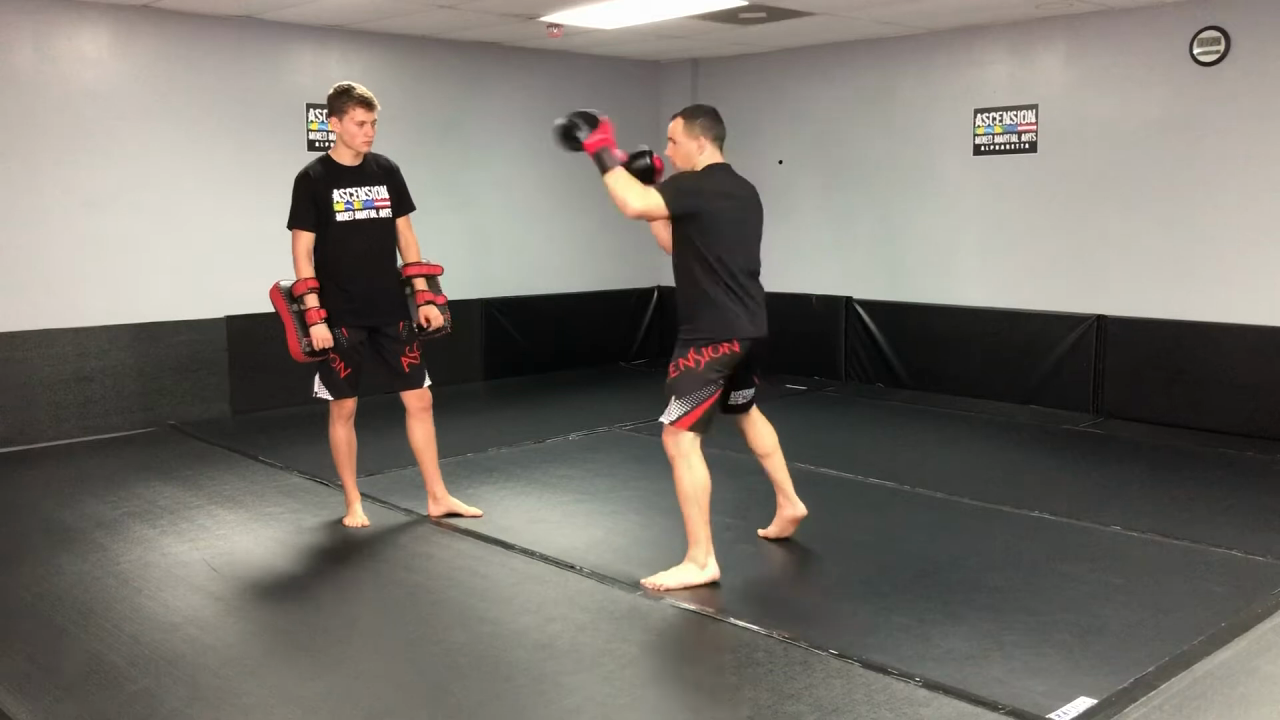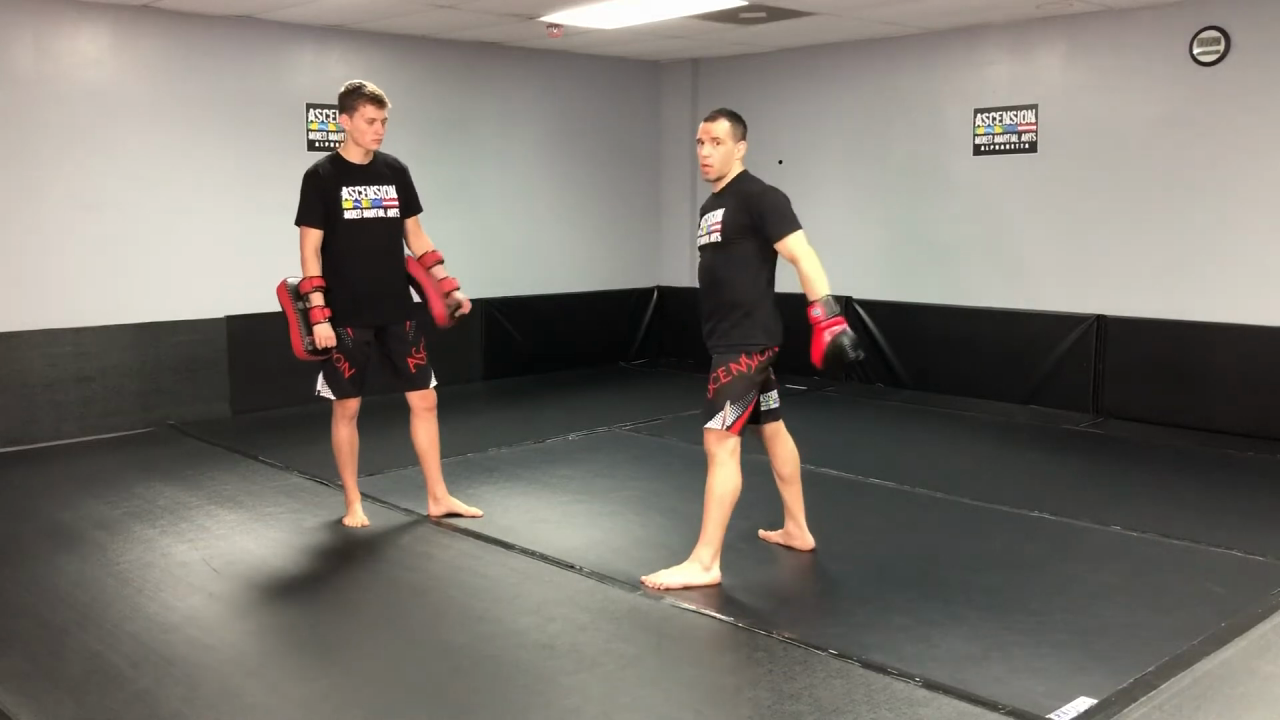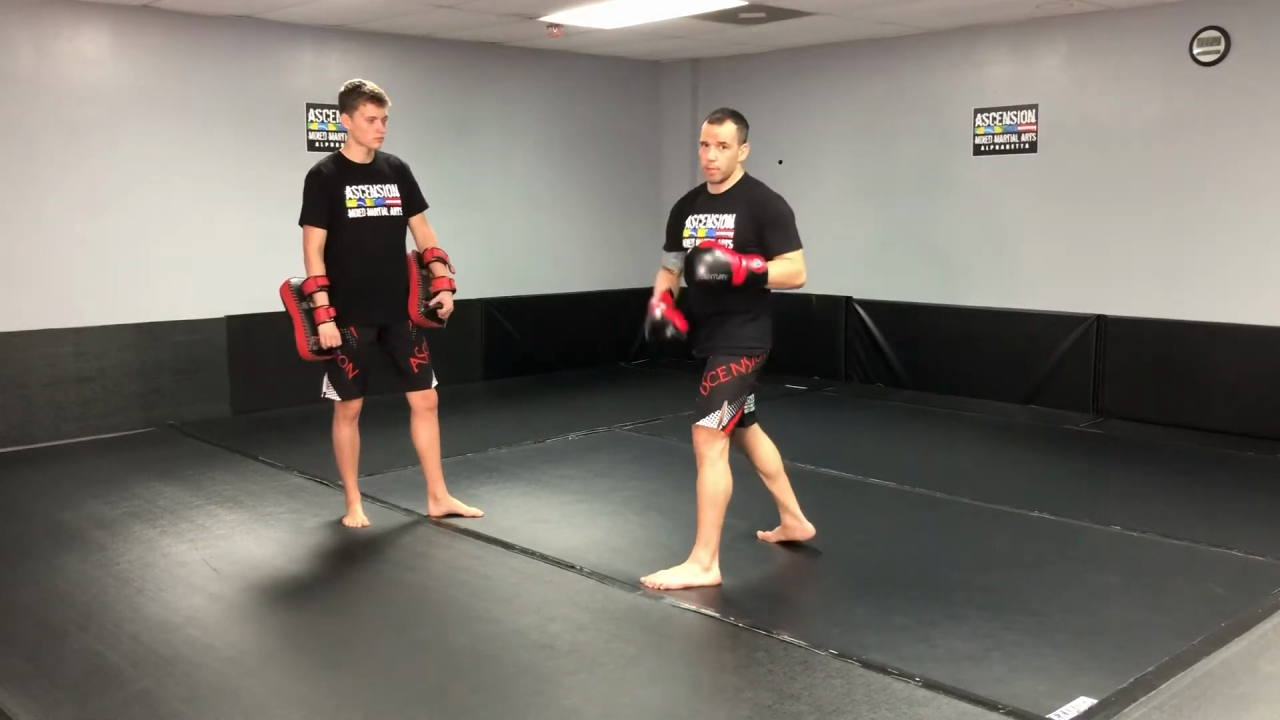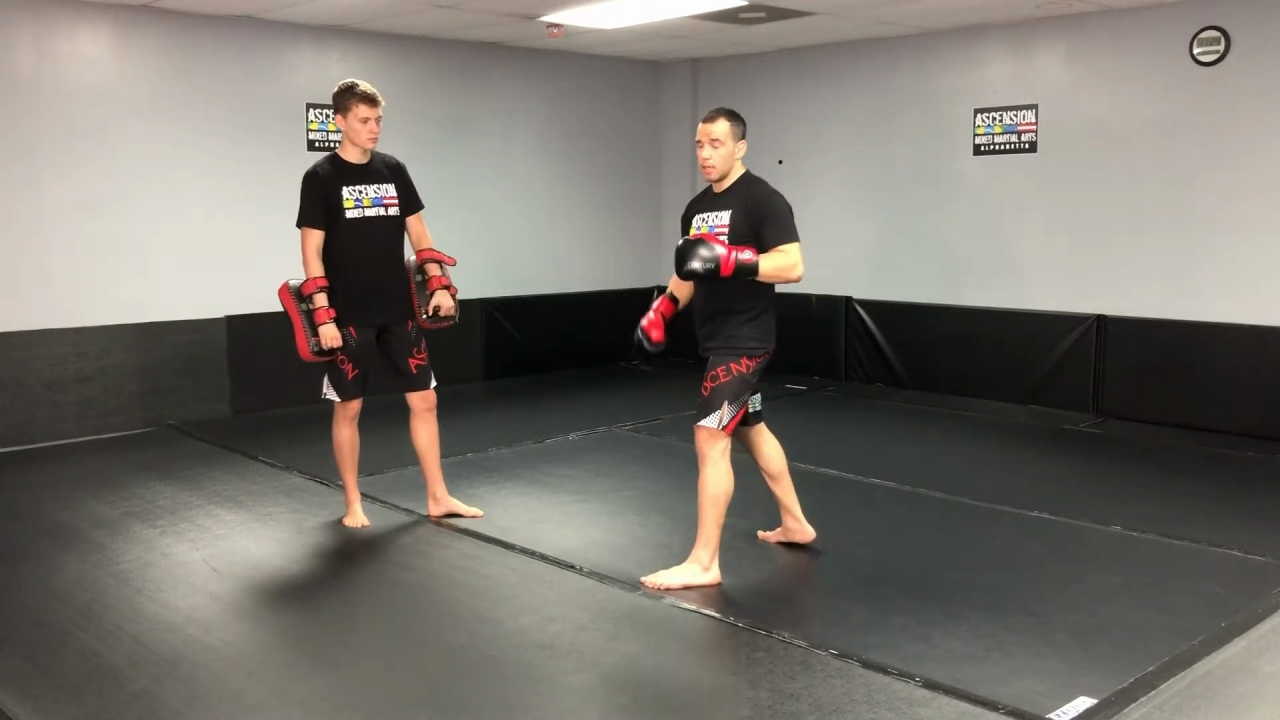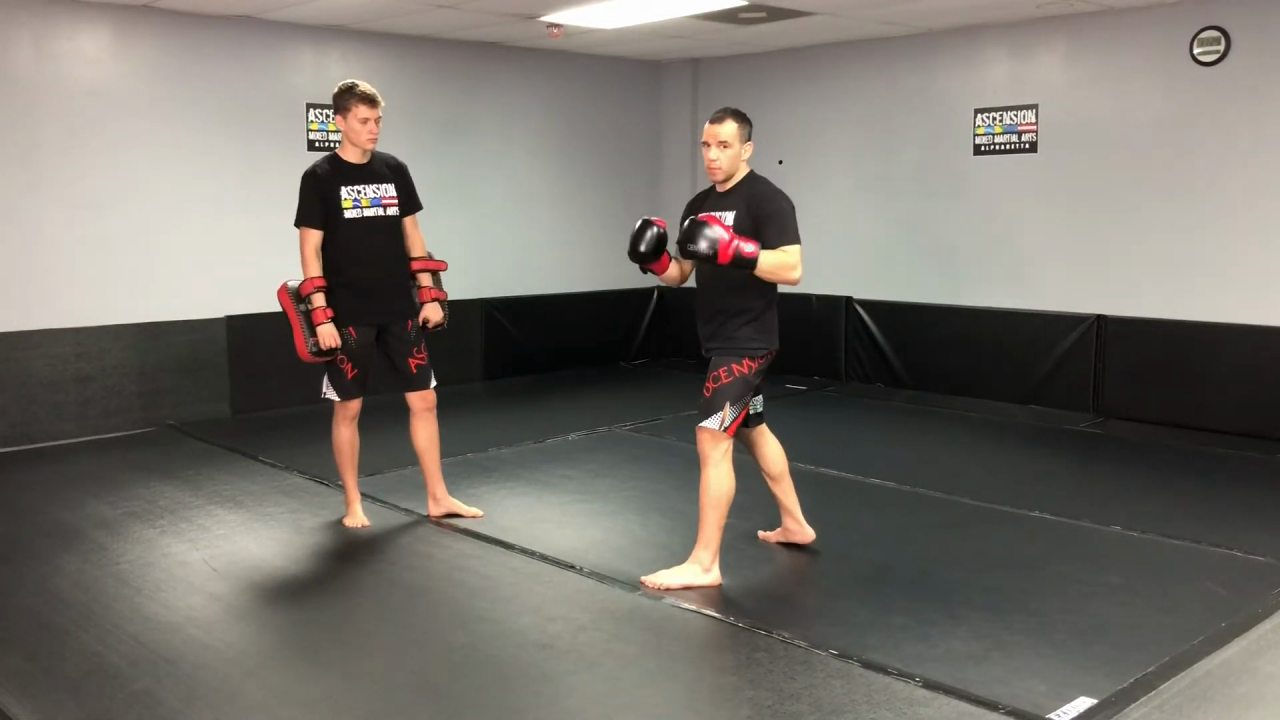
dt=1s
person 1, frame 1
left shoulder: (697, 186)
right shoulder: (744, 192)
left elbow: (634, 205)
left wrist: (604, 152)
right wrist: (652, 205)
left hip: (713, 334)
right hip: (747, 325)
left knee: (679, 438)
right knee: (746, 413)
left ankle: (701, 561)
right ankle: (787, 505)
person 1, frame 2
left shoulder: (758, 197)
right shoulder: (712, 205)
left elbow: (802, 255)
left wrist: (826, 316)
left hip: (745, 341)
right hip: (729, 338)
left knee: (720, 442)
right knee: (771, 428)
left ankle: (705, 562)
right ankle: (796, 528)
person 1, frame 3
left shoulder: (764, 204)
right shoulder: (686, 207)
left elbow: (796, 272)
right elbow: (670, 270)
left wrist: (739, 268)
right wrist: (662, 302)
left hip: (741, 340)
right hip: (707, 339)
left knee: (708, 439)
right knee: (745, 429)
left ankle: (704, 562)
right ankle: (794, 520)
person 1, frame 4
left shoulder: (762, 199)
right shoulder: (697, 208)
left elbow: (792, 266)
right elbow: (688, 273)
left wrist: (730, 258)
right wrist: (661, 311)
left hip: (743, 340)
right hip: (718, 338)
left knee: (710, 439)
right knee: (752, 429)
left ankle: (703, 563)
right ankle: (794, 523)
person 1, frame 5
left shoulder: (767, 199)
right shoulder: (700, 205)
left elbow: (791, 269)
right elbow: (679, 275)
left wrist: (732, 247)
right wrist: (654, 258)
left hip: (746, 341)
right hip: (721, 340)
left knee: (713, 441)
right knee: (754, 430)
left ankle: (704, 563)
right ankle: (795, 524)
person 2, frame 1
left shoulder: (387, 170)
right shoulder: (313, 179)
left elbow: (406, 237)
right elbow: (303, 253)
left wrist: (424, 296)
right wrist: (315, 315)
left hip: (392, 311)
right hip: (341, 317)
left knee: (419, 399)
right knee: (343, 409)
left ankle: (438, 497)
right ankle: (353, 503)
person 2, frame 2
left shoulder: (395, 170)
right shoulder: (322, 177)
left elbow: (415, 237)
right elbow: (310, 250)
right wrist: (318, 314)
left hip: (398, 310)
right hip: (347, 316)
left knee: (424, 399)
right knee: (347, 407)
left ankle: (438, 497)
right ankle: (353, 503)
person 2, frame 3
left shoulder: (397, 169)
right shoulder: (325, 176)
left elbow: (422, 232)
right elbow: (313, 249)
left wrist: (443, 284)
right wrist: (324, 313)
left hip: (400, 310)
right hip: (350, 315)
left knee: (425, 399)
right knee: (348, 407)
left ankle: (438, 497)
right ankle: (353, 503)
person 2, frame 4
left shoulder: (393, 169)
right shoulder: (321, 178)
left elbow: (418, 231)
right elbow: (312, 252)
left wrist: (439, 285)
right wrist: (324, 315)
left hip: (399, 310)
right hip: (349, 317)
left knee: (424, 399)
right knee: (348, 408)
left ankle: (438, 497)
right ankle: (353, 503)
person 2, frame 5
left shoulder: (394, 169)
right shoulder: (320, 177)
left elbow: (412, 235)
right elbow: (311, 250)
left wrist: (429, 295)
right wrist: (321, 315)
left hip: (400, 310)
right hip: (349, 316)
left knee: (424, 399)
right knee: (348, 408)
left ankle: (438, 497)
right ankle: (353, 503)
